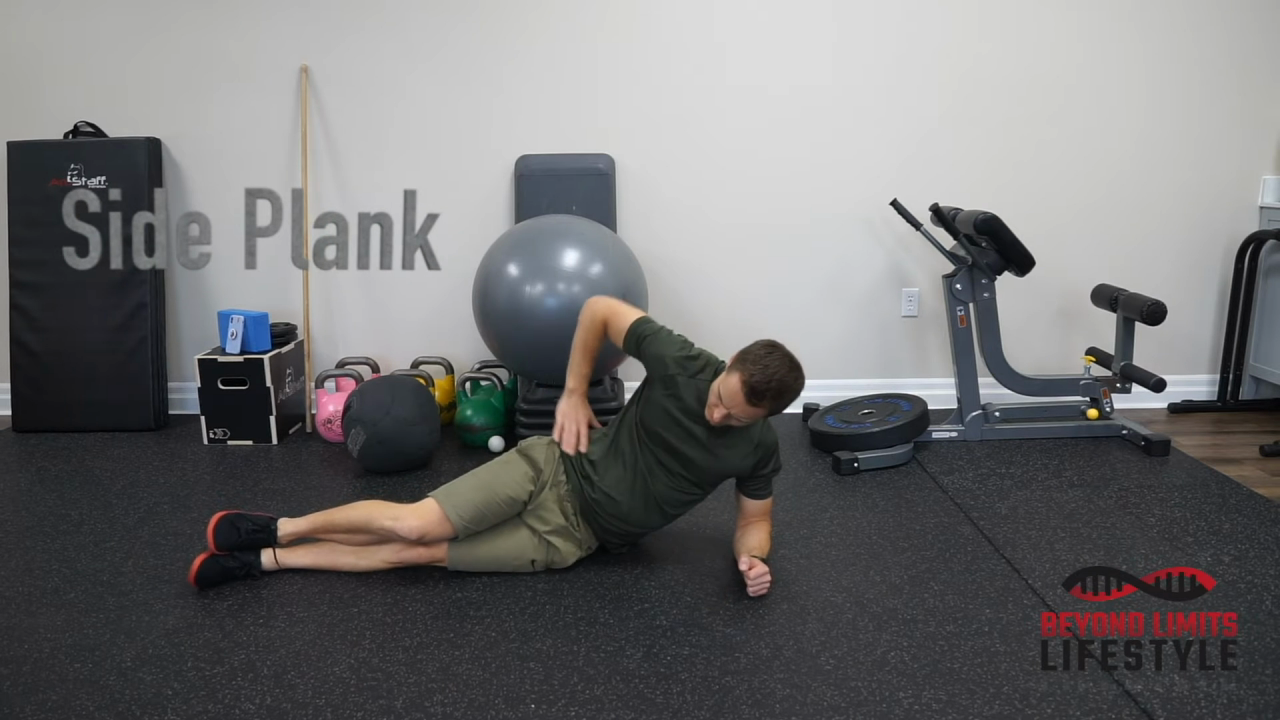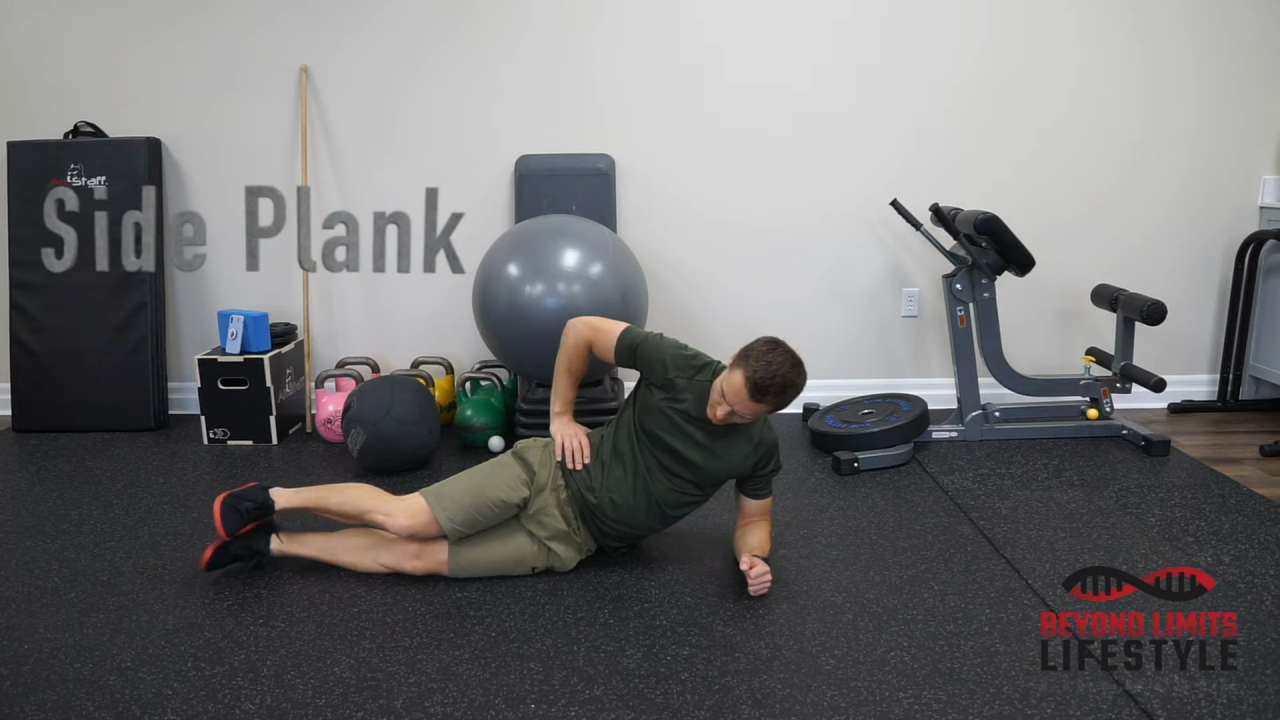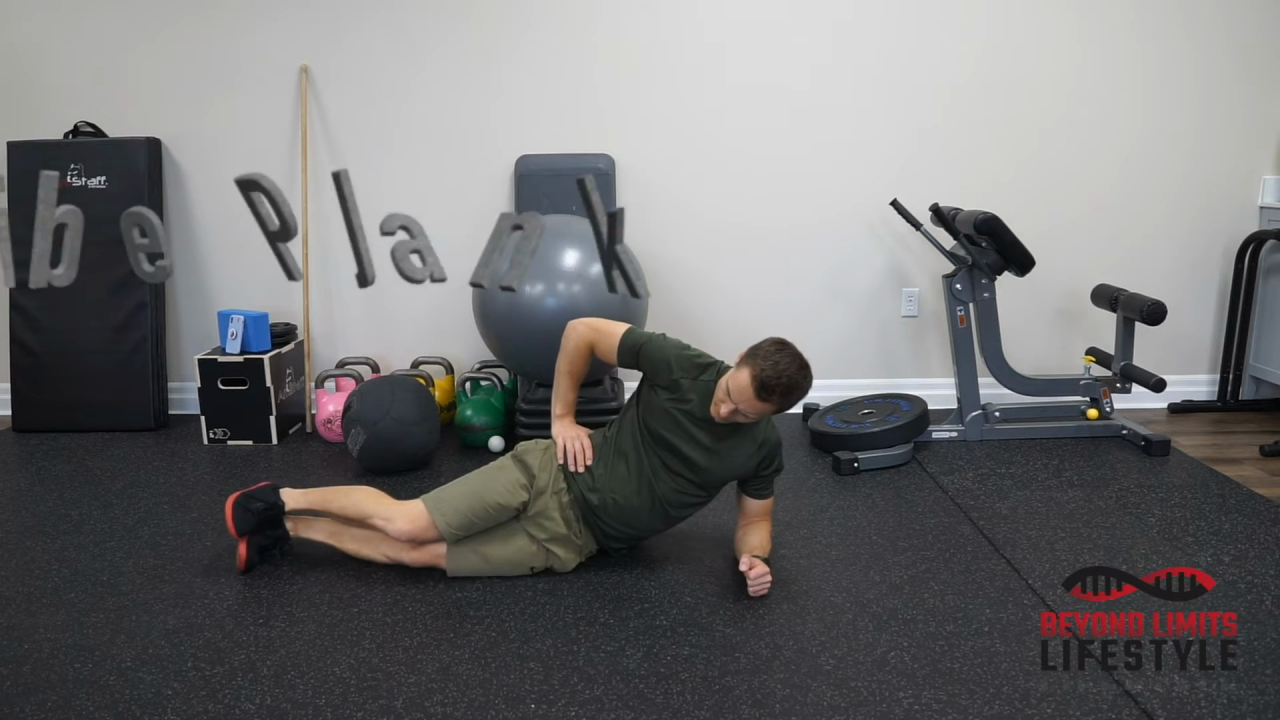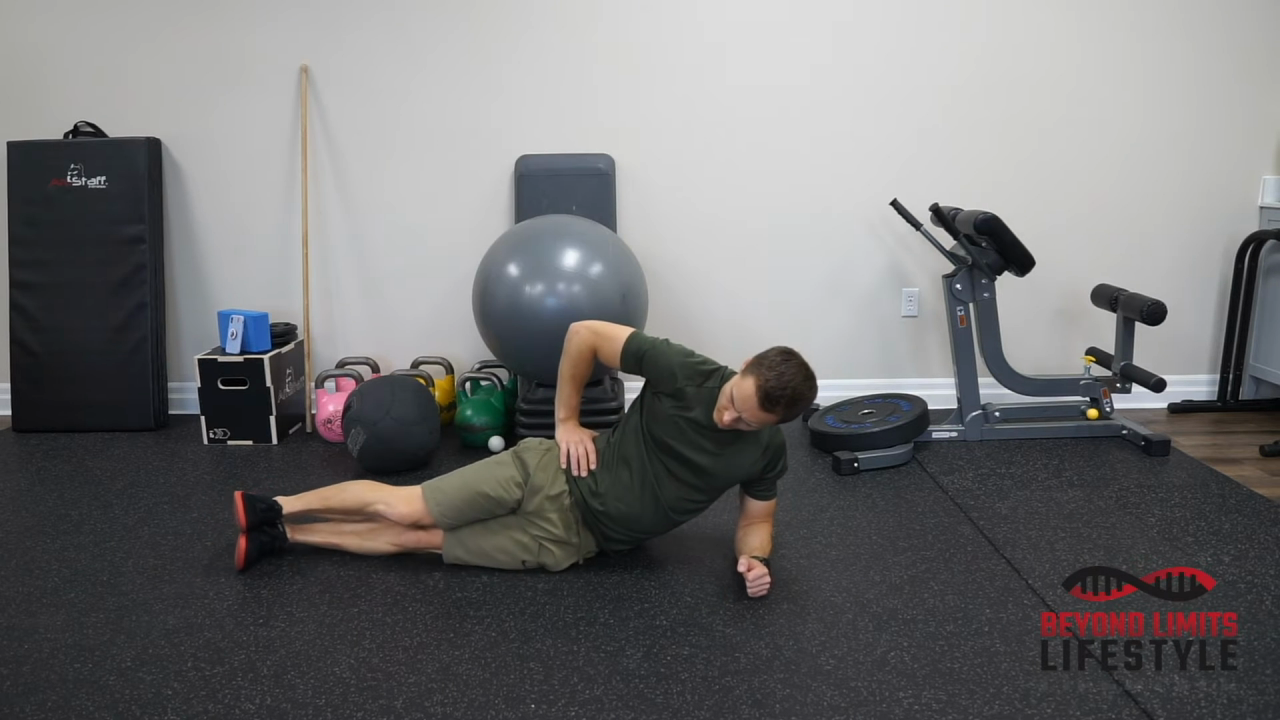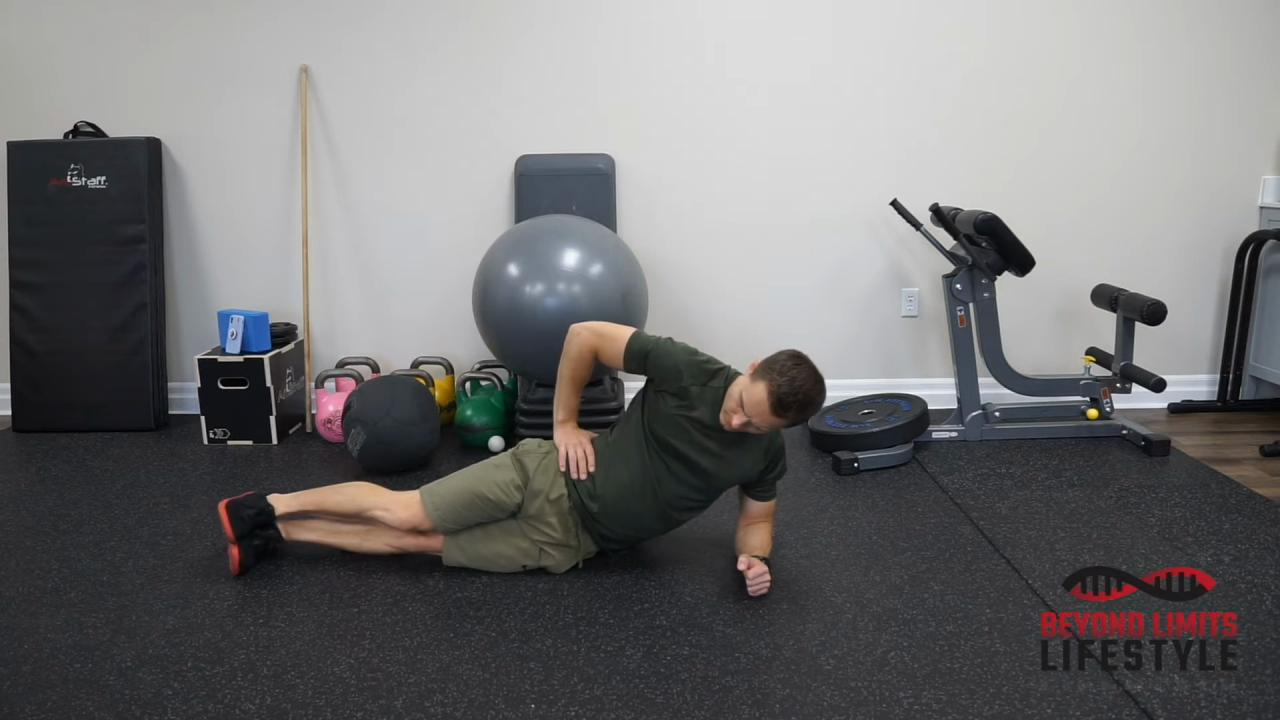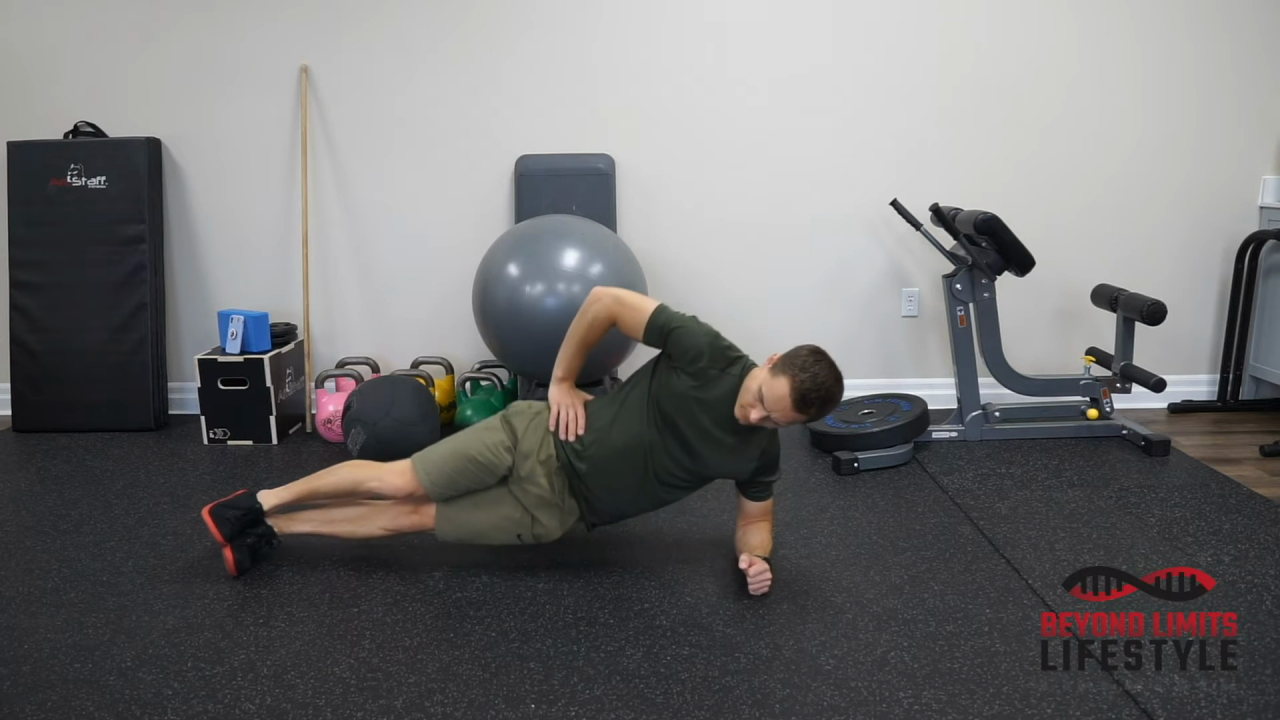
dt=0.5s
person 1, frame 1
left shoulder: (758, 447)
right shoulder: (681, 362)
left elbow: (754, 519)
right elbow: (598, 309)
left wrist: (753, 559)
right wrist: (572, 395)
left hip: (571, 536)
right hip: (552, 471)
left knee: (418, 552)
right knee: (414, 524)
left ankle: (266, 562)
right ankle: (278, 528)
person 1, frame 2
left shoulder: (758, 447)
right shoulder: (677, 364)
left elbow: (753, 521)
right elbow: (580, 328)
left wrist: (753, 559)
right wrist: (561, 414)
left hip: (569, 540)
right hip: (549, 475)
left knee: (413, 559)
right knee: (404, 520)
left ankle: (270, 546)
right ankle: (278, 499)
person 1, frame 3
left shoulder: (761, 449)
right shoulder: (680, 364)
left elbow: (755, 519)
right elbow: (582, 330)
left wrist: (756, 559)
right wrist: (563, 417)
left hip: (573, 541)
right hip: (553, 477)
left knee: (419, 554)
right knee: (405, 523)
left ankle: (291, 530)
right ankle: (286, 501)
person 1, frame 4
left shoulder: (765, 452)
right shoulder: (685, 371)
left elbow: (755, 521)
right elbow: (584, 333)
left wrist: (754, 561)
right wrist: (566, 420)
left hip: (568, 538)
right hip: (554, 477)
left knee: (417, 539)
right knee: (405, 509)
left ankle: (286, 536)
right ankle: (280, 507)
person 1, frame 5
left shoulder: (765, 454)
right shoulder: (688, 370)
left elbow: (756, 519)
right elbow: (585, 335)
left wrist: (755, 559)
right wrist: (565, 422)
left hip: (568, 540)
right hip: (551, 478)
left knee: (419, 540)
right knee: (404, 512)
left ankle: (282, 535)
right ankle: (272, 508)
person 1, frame 6
left shoulder: (760, 452)
right shoulder: (707, 354)
left elbow: (755, 519)
right elbow: (604, 300)
left wrist: (754, 557)
right wrist: (562, 380)
left hip: (555, 504)
right hip: (542, 441)
left knee: (413, 518)
right knee: (396, 484)
left ankle: (271, 532)
right ankle: (262, 504)
